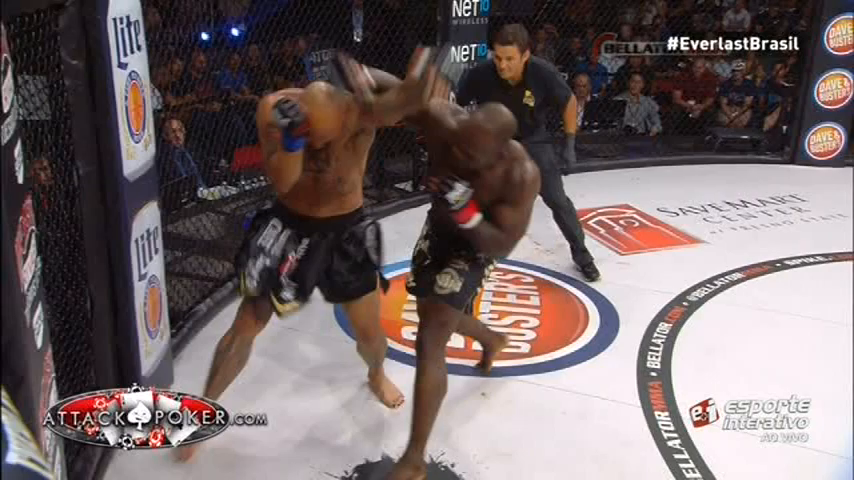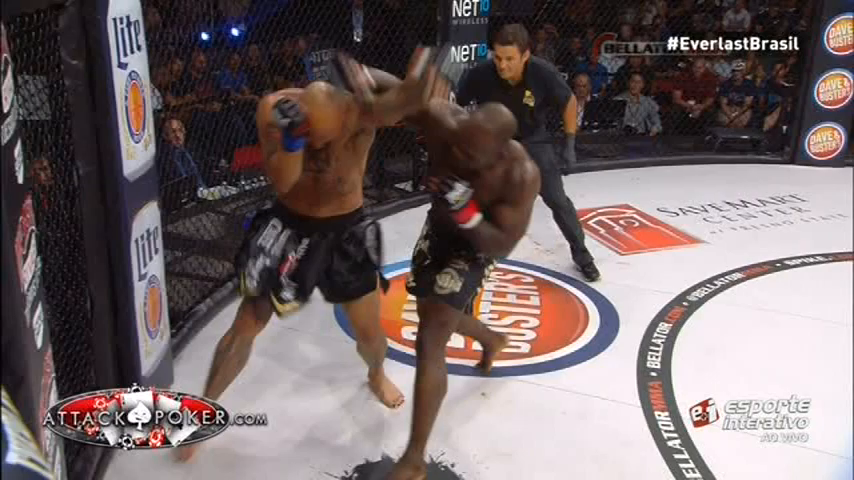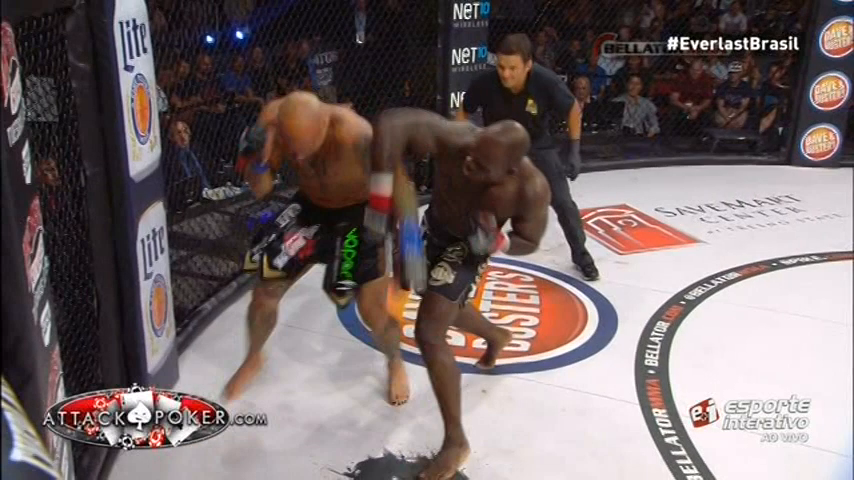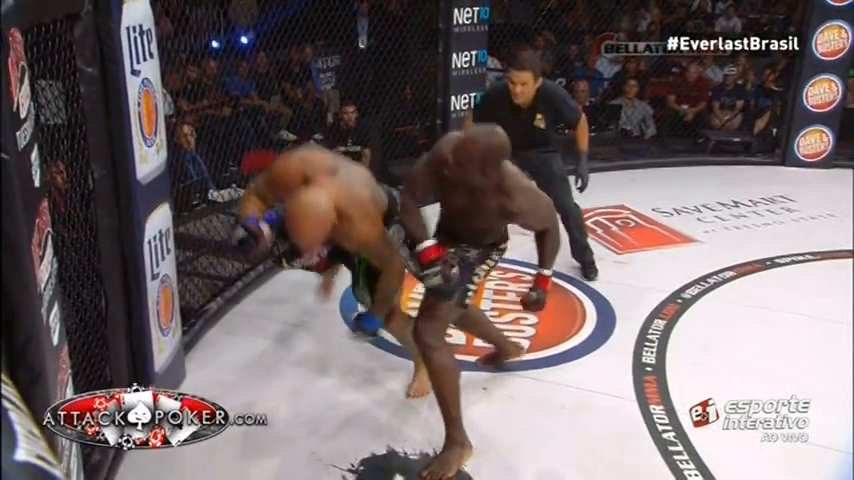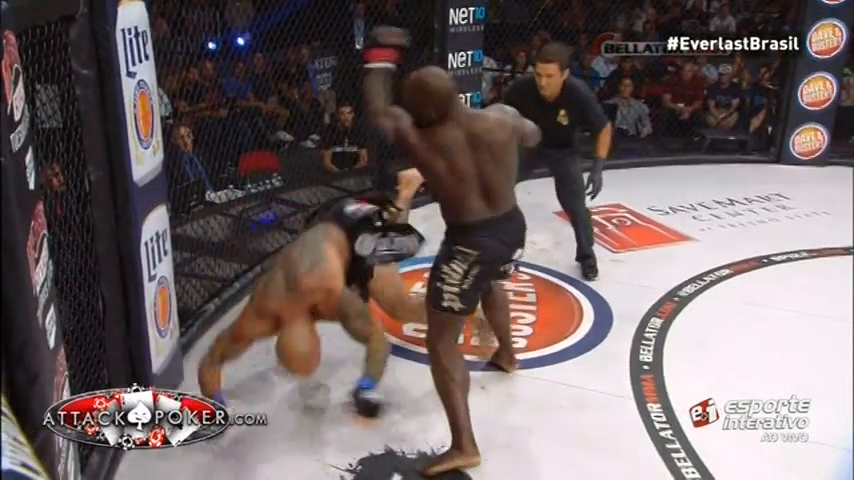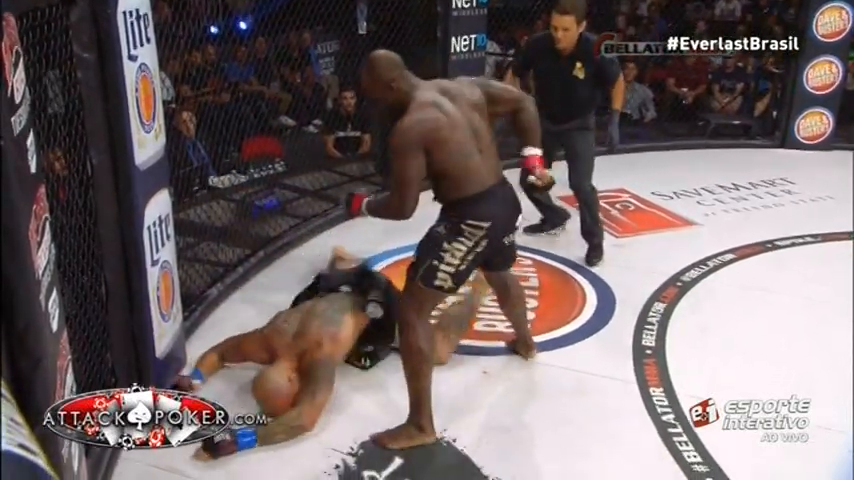
dt=0.7s
person 1, frame 1
left shoulder: (521, 176)
right shoulder: (445, 122)
left elbow: (502, 246)
left wrist: (467, 213)
left hip: (475, 245)
right hip: (438, 227)
left knee: (429, 343)
right knee: (432, 312)
right ankle: (492, 339)
person 1, frame 2
left shoulder: (521, 176)
right shoulder: (445, 122)
left elbow: (502, 247)
left wrist: (466, 213)
left hip: (475, 245)
right hip: (438, 226)
left knee: (429, 342)
right knee: (433, 312)
right ankle: (492, 339)
person 1, frame 3
left shoulder: (531, 188)
right shoulder: (457, 140)
left elbow: (529, 243)
right elbow: (395, 122)
left wrist: (496, 241)
left hip: (468, 246)
right hip: (434, 225)
left knee: (430, 334)
right knee: (441, 310)
left ankle: (456, 442)
right ankle: (496, 336)
person 1, frame 4
left shoulder: (516, 197)
right shoulder: (450, 150)
left elbow: (549, 225)
right elbow: (409, 197)
left wrist: (542, 279)
right wrist: (429, 252)
left hip: (478, 247)
right hip: (446, 233)
left knee: (427, 332)
right knee: (450, 307)
left ankle: (457, 443)
right ankle: (506, 348)
person 1, frame 5
left shoulder: (421, 142)
right shoulder: (503, 118)
left elbow: (378, 110)
right elbow: (532, 136)
left wrist: (380, 58)
left hip: (470, 244)
right hip: (512, 227)
left knee: (441, 341)
right knee: (488, 283)
left ankle: (464, 446)
right ankle: (506, 353)
person 1, frame 6
left shoulder: (409, 129)
right shoulder: (466, 87)
left elbow: (403, 206)
right elbow: (524, 103)
left wrist: (362, 204)
right wrist: (534, 157)
left hip: (470, 219)
right hip: (505, 201)
left knee: (412, 312)
right knee: (500, 275)
left ankle: (420, 425)
right ankle: (525, 341)
person 2, frame 1
left shoulder: (360, 110)
right shoulder: (274, 108)
left elbow: (404, 100)
right elbow: (281, 182)
left wrist: (417, 86)
right wrist: (292, 136)
left hip: (347, 230)
right hip: (290, 226)
left knee: (370, 332)
right knee: (245, 327)
left ankle: (377, 375)
person 2, frame 2
left shoulder: (360, 111)
right shoulder: (274, 107)
left elbow: (406, 100)
right elbow: (281, 181)
right wrist: (293, 136)
left hip: (347, 229)
right hip: (289, 225)
left knee: (369, 333)
right knee: (245, 327)
left ankle: (376, 375)
person 2, frame 3
left shoulder: (350, 133)
right shoulder: (273, 118)
right elbow: (260, 190)
right wrist: (258, 161)
left hip: (359, 215)
right hip: (309, 209)
left knee: (373, 314)
right knee: (263, 295)
left ankle: (396, 365)
right ankle: (253, 358)
person 2, frame 4
left shoulder: (357, 225)
right shoulder: (290, 171)
left elbow: (393, 267)
right elbow: (257, 196)
left wrist: (374, 315)
right wrist: (252, 225)
left hip: (380, 221)
left knee: (383, 314)
left ankle: (423, 363)
right ankle: (329, 271)
person 2, frame 5
left shoulder: (329, 297)
right shoulder: (256, 322)
left elbow: (376, 338)
right elbow: (209, 367)
left wrist: (367, 387)
left hip: (346, 231)
left knee: (398, 306)
person 2, frame 6
left shoulder: (321, 355)
right shoulder: (267, 341)
left elbow: (303, 420)
right elbow: (218, 352)
left wrist: (242, 439)
right wrist: (195, 377)
left hip: (370, 302)
right hip: (331, 293)
left knee: (439, 353)
left ankle: (476, 293)
right ankle: (344, 261)
person 3, frame 1
left shoulder: (543, 73)
right shoulder: (480, 74)
left elbow: (569, 102)
right elbow: (455, 105)
left wrist: (570, 144)
left hip: (532, 139)
left knee: (557, 199)
left ankle: (581, 254)
person 3, frame 2
left shoulder: (543, 73)
right shoulder: (480, 74)
left elbow: (569, 102)
right elbow: (455, 105)
left wrist: (570, 144)
left hip: (532, 139)
left knee: (557, 199)
left ankle: (581, 253)
person 3, frame 3
left shoulder: (546, 81)
right shoulder: (485, 82)
left elbow: (573, 109)
right elbow: (464, 112)
left wrist: (574, 150)
left hip: (537, 145)
left knee: (562, 202)
left ankle: (581, 255)
person 3, frame 4
left shoulder: (553, 95)
right shoulder: (494, 95)
left elbow: (580, 121)
right elbow: (473, 122)
left wrist: (582, 161)
left hip: (542, 152)
left knee: (566, 205)
left ankle: (584, 257)
person 3, frame 5
left shoulder: (579, 95)
right shoulder: (522, 88)
left elbow: (604, 130)
left wrist: (597, 169)
left hip: (562, 151)
left knee: (576, 208)
left ankle: (587, 257)
person 3, frame 6
left shoulder: (595, 51)
right shoulder: (538, 45)
left elbow: (617, 82)
right elbow: (515, 75)
left wrist: (614, 121)
left hip: (579, 125)
right hip: (546, 121)
left knee: (580, 184)
right knee: (529, 179)
left ankle: (594, 239)
right ankle: (555, 217)
